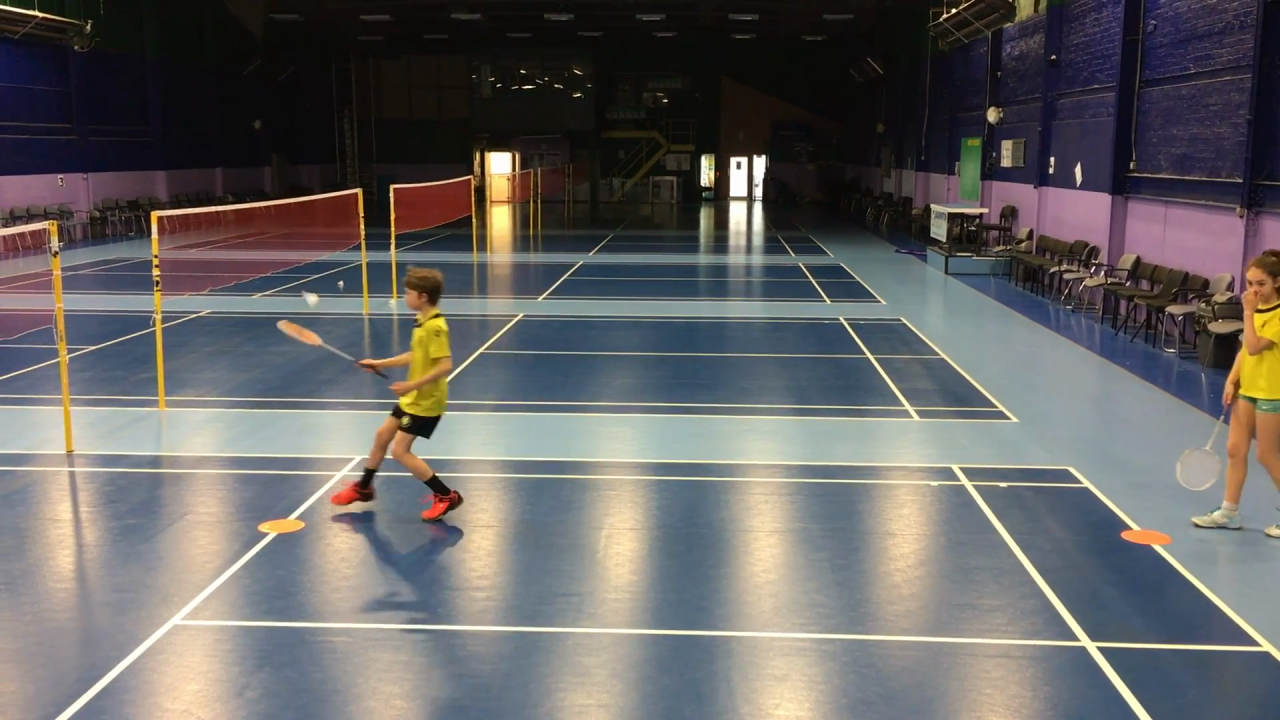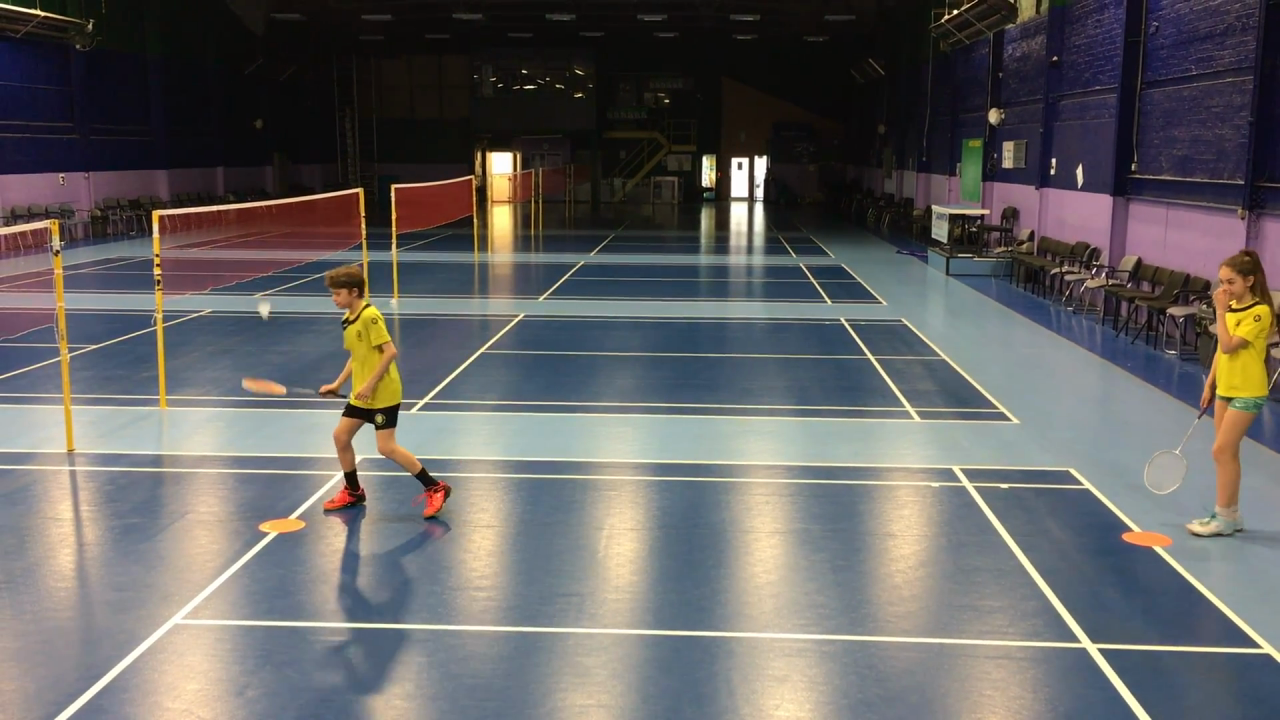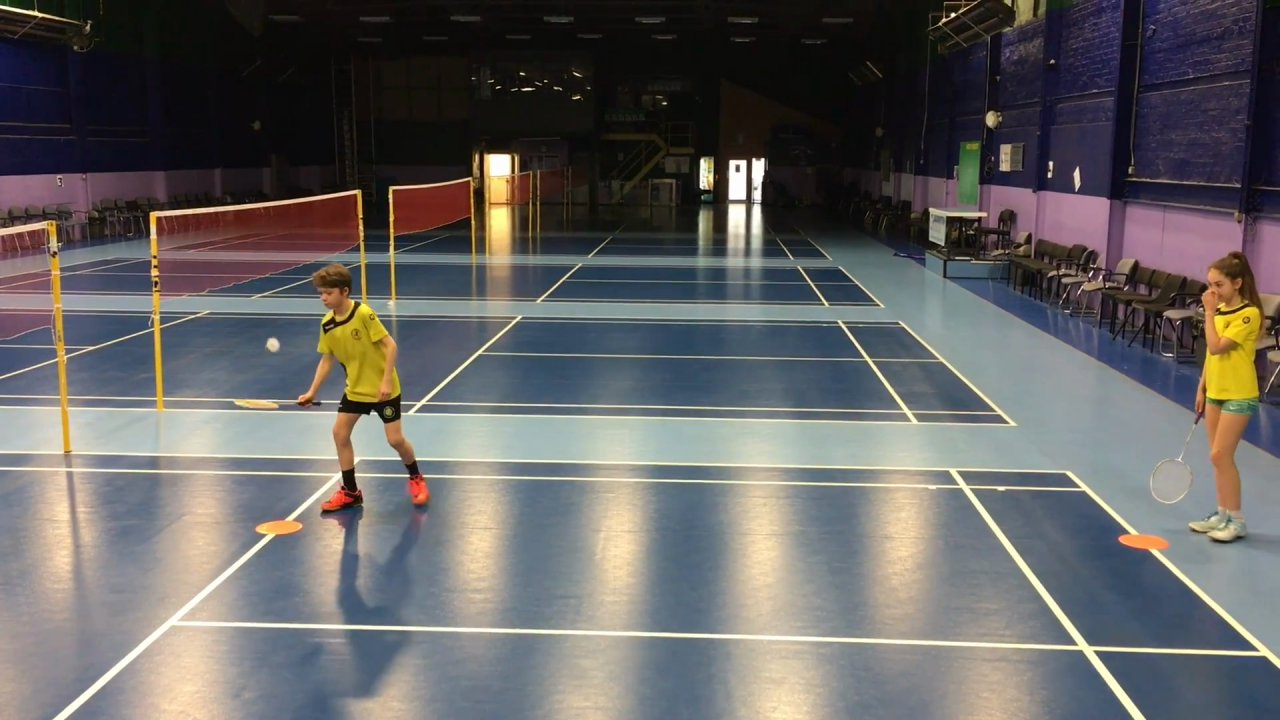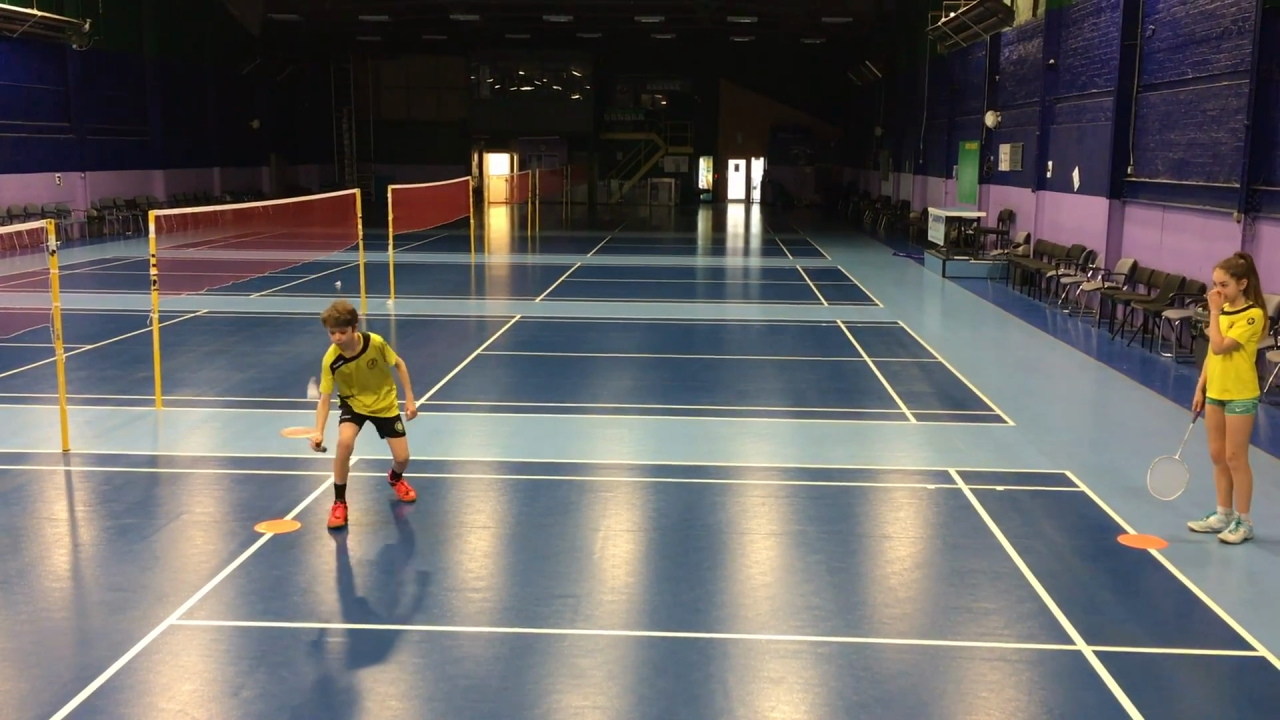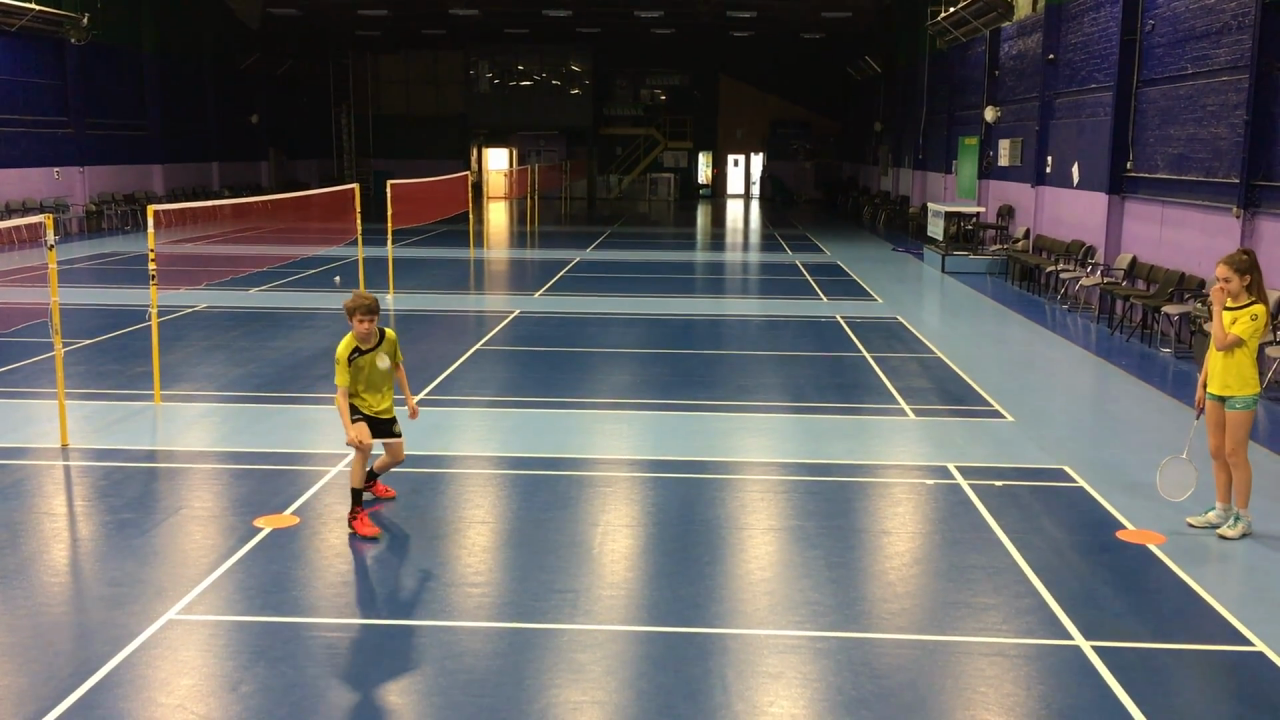
dt=0.4s
person 1, frame 1
right shoulder: (1256, 308)
left elbow: (1254, 347)
left wrist: (1248, 313)
right wrist: (1232, 381)
right hip: (1247, 389)
right knee: (1235, 450)
right ankle: (1229, 511)
person 1, frame 2
left shoulder: (1259, 312)
right shoulder: (1231, 307)
left elbow: (1228, 346)
left wrist: (1220, 312)
right wrist: (1209, 384)
left hip: (1247, 392)
right hip: (1225, 389)
left knee: (1221, 451)
right knee: (1228, 453)
left ankle: (1223, 516)
right ankle: (1228, 517)
person 1, frame 3
left shoulder: (1248, 314)
right shoulder: (1220, 310)
left elbow: (1216, 347)
left wrist: (1209, 313)
right wrist: (1202, 388)
left hip: (1239, 395)
right hip: (1216, 392)
left knee: (1220, 455)
right knee: (1221, 456)
left ankle: (1236, 520)
right ankle: (1224, 514)
person 1, frame 4
left shoulder: (1252, 315)
right shoulder: (1222, 310)
left elbow: (1219, 347)
left wrist: (1214, 312)
right wrist: (1200, 388)
left hip: (1240, 395)
right hip: (1215, 392)
left knee: (1235, 458)
right knee: (1218, 456)
left ankle: (1243, 521)
right ankle: (1223, 514)
person 1, frame 5
left shoulder: (1255, 311)
right shoulder: (1225, 305)
left elbow: (1222, 343)
left wrist: (1216, 308)
right wrist: (1202, 384)
left hip: (1241, 391)
right hip: (1216, 388)
left knee: (1235, 454)
right knee: (1217, 452)
left ankle: (1242, 517)
right ankle: (1222, 510)
person 2, frame 1
left shoulder: (435, 327)
right shoulder: (421, 322)
left elbow: (446, 366)
left wrist: (414, 384)
right wrist: (379, 363)
left hip: (426, 403)
right hip: (412, 399)
left knee: (400, 450)
right knee: (382, 435)
left ankle: (446, 496)
right ankle: (363, 487)
person 2, frame 2
left shoulder: (370, 316)
right shoulder: (346, 321)
left elbow: (390, 352)
left wrist: (370, 384)
right wrist: (337, 384)
left hip: (383, 393)
right hip: (360, 395)
left knee: (386, 448)
right knee: (340, 436)
left ankle: (435, 488)
right ankle: (353, 491)
person 2, frame 3
left shoulder: (364, 314)
right shoulder: (327, 325)
left elbow: (389, 345)
right elbow: (326, 360)
left wrist: (386, 381)
right wrist: (312, 392)
left hip: (384, 387)
right hip: (355, 387)
left knee: (395, 438)
right knee: (340, 434)
left ankle: (416, 479)
right ankle: (350, 491)
person 2, frame 4
left shoulder: (375, 342)
right shoulder: (331, 360)
left elbow: (399, 365)
right elbow: (324, 399)
left wrist: (409, 398)
right wrist: (318, 433)
left hip: (384, 403)
right hip: (353, 403)
left knee: (401, 456)
right knee: (344, 443)
left ankle: (397, 479)
right ankle: (340, 503)
person 2, frame 5
left shoulder: (389, 338)
right shoulder: (345, 351)
left elbow: (397, 366)
right elbow: (341, 393)
left wrist: (409, 397)
right wrist: (349, 430)
left hip: (382, 404)
right hip: (355, 403)
left knee: (396, 456)
right knee: (364, 446)
left ankle: (368, 479)
right ankle: (357, 512)
